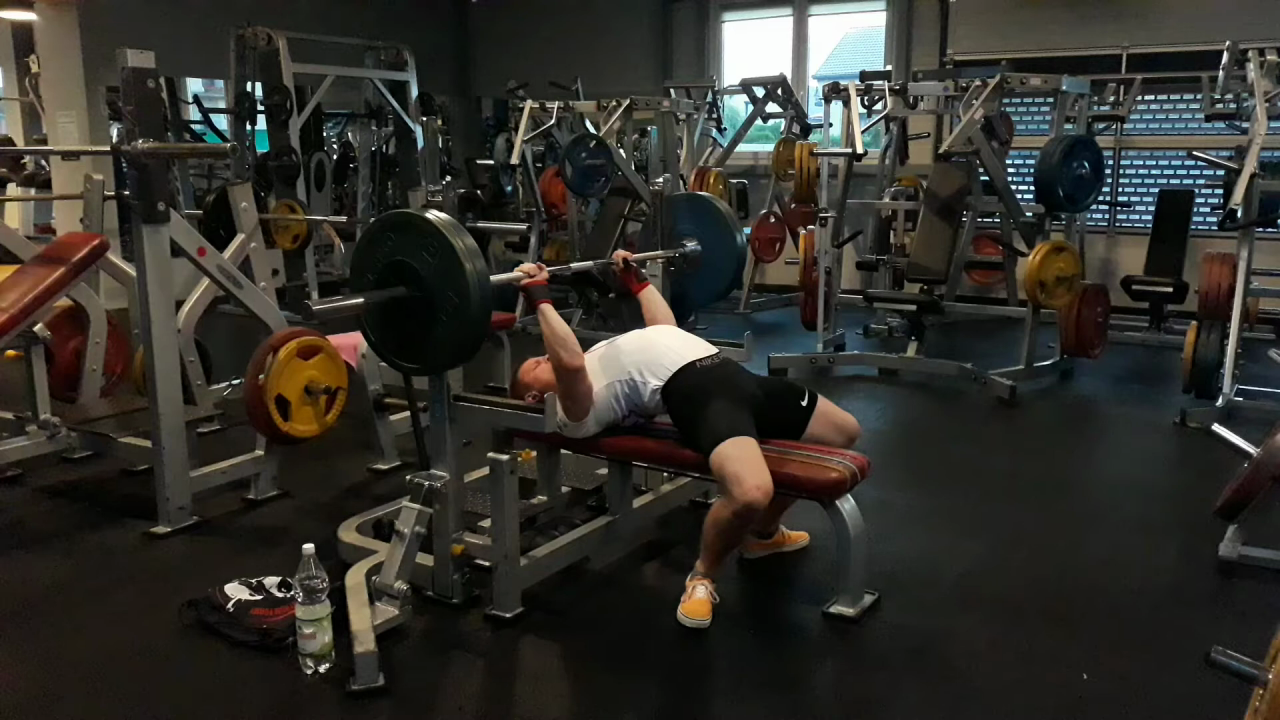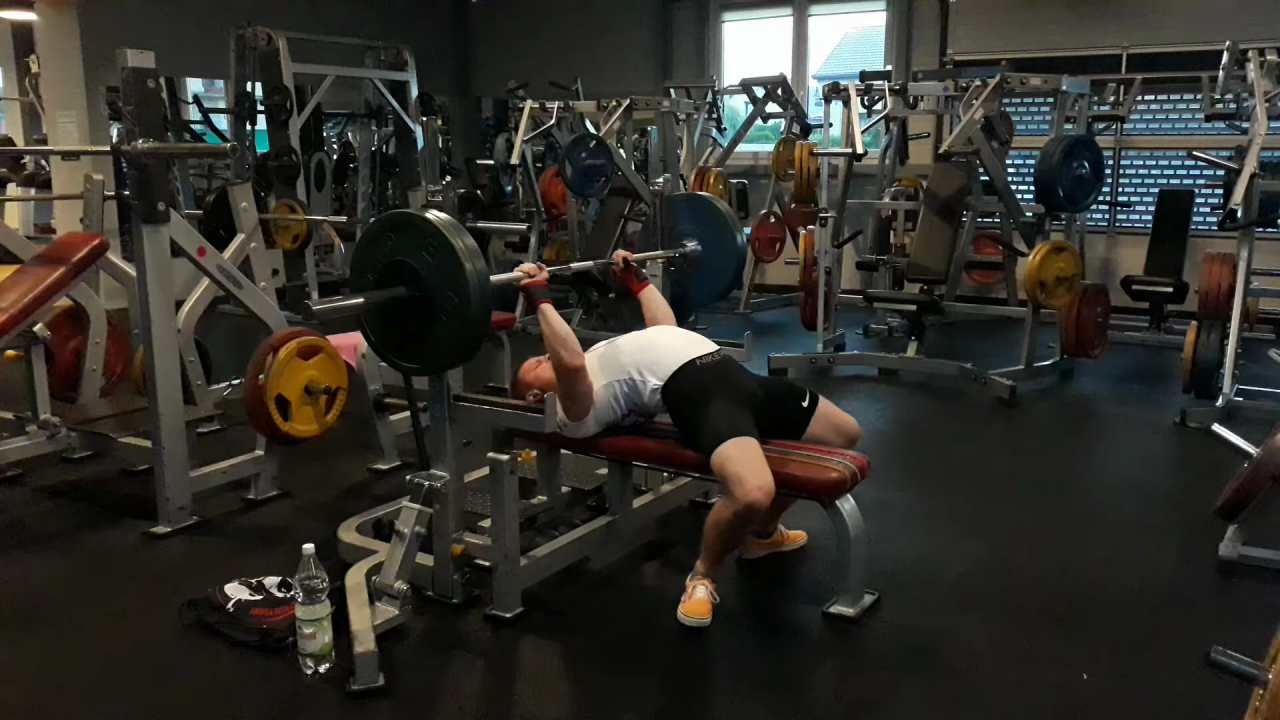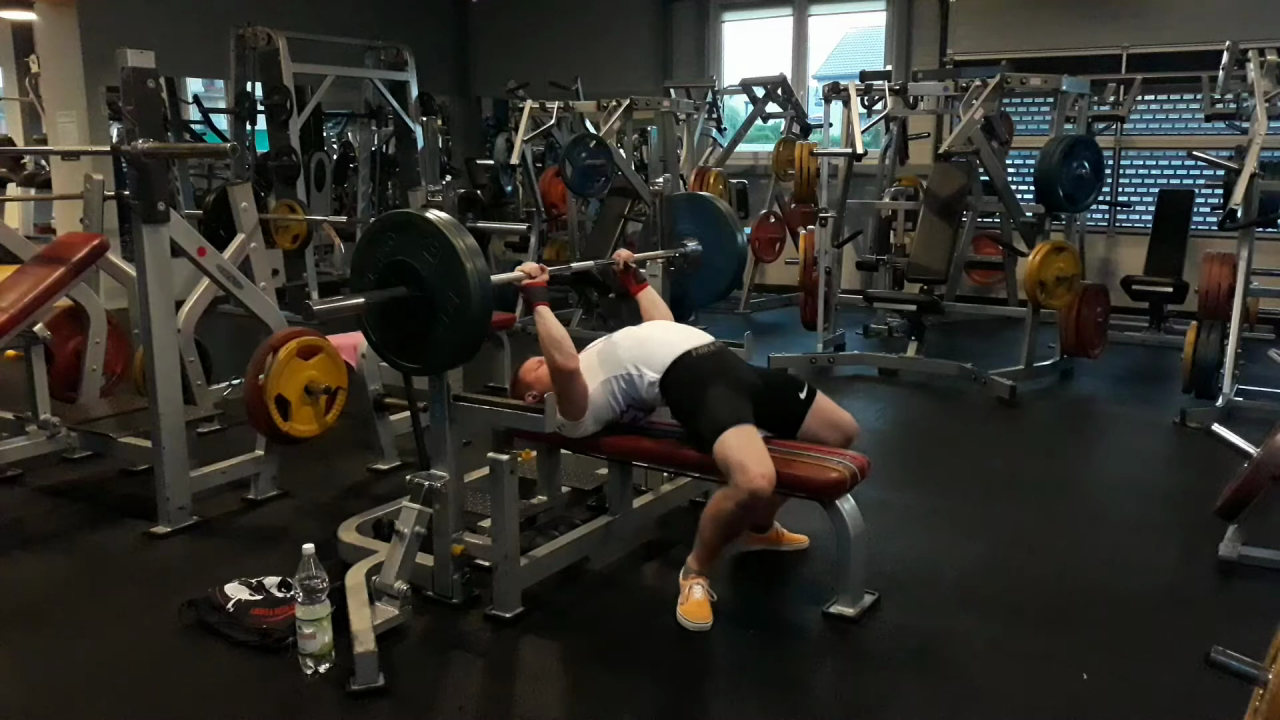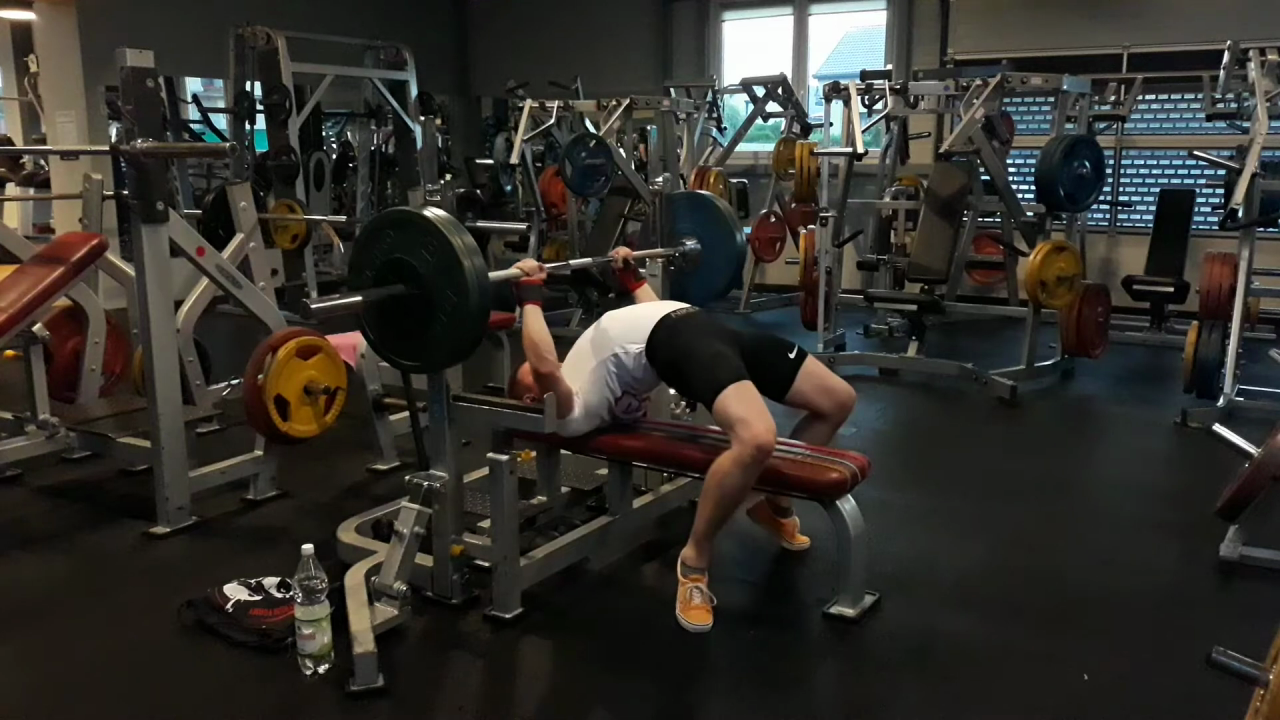
dt=0.4s
person 1, frame 1
left shoulder: (601, 366)
right shoulder: (574, 410)
left elbow: (665, 329)
right elbow: (571, 362)
left wrist: (634, 278)
right wrist: (540, 299)
left knee: (844, 434)
right knee: (751, 493)
left ankle: (763, 532)
right ankle: (703, 574)
person 1, frame 2
left shoulder: (602, 366)
right shoulder: (575, 412)
left elbow: (665, 329)
right elbow: (571, 362)
left wrist: (635, 278)
right wrist: (540, 299)
left knee: (845, 435)
right knee: (753, 494)
left ankle: (762, 532)
right ankle: (703, 575)
person 1, frame 3
left shoulder: (598, 371)
left elbow: (663, 327)
right elbow: (566, 364)
left wrist: (634, 279)
right wrist: (537, 300)
left knee: (841, 433)
right knee: (754, 484)
left ankle: (759, 525)
right ankle: (696, 570)
person 1, frame 4
left shoulder: (593, 370)
left elbow: (651, 313)
right elbow: (545, 367)
left wrist: (631, 276)
right wrist: (529, 297)
left knee: (839, 400)
right knee: (755, 440)
left ankle: (776, 506)
right ankle: (694, 562)
